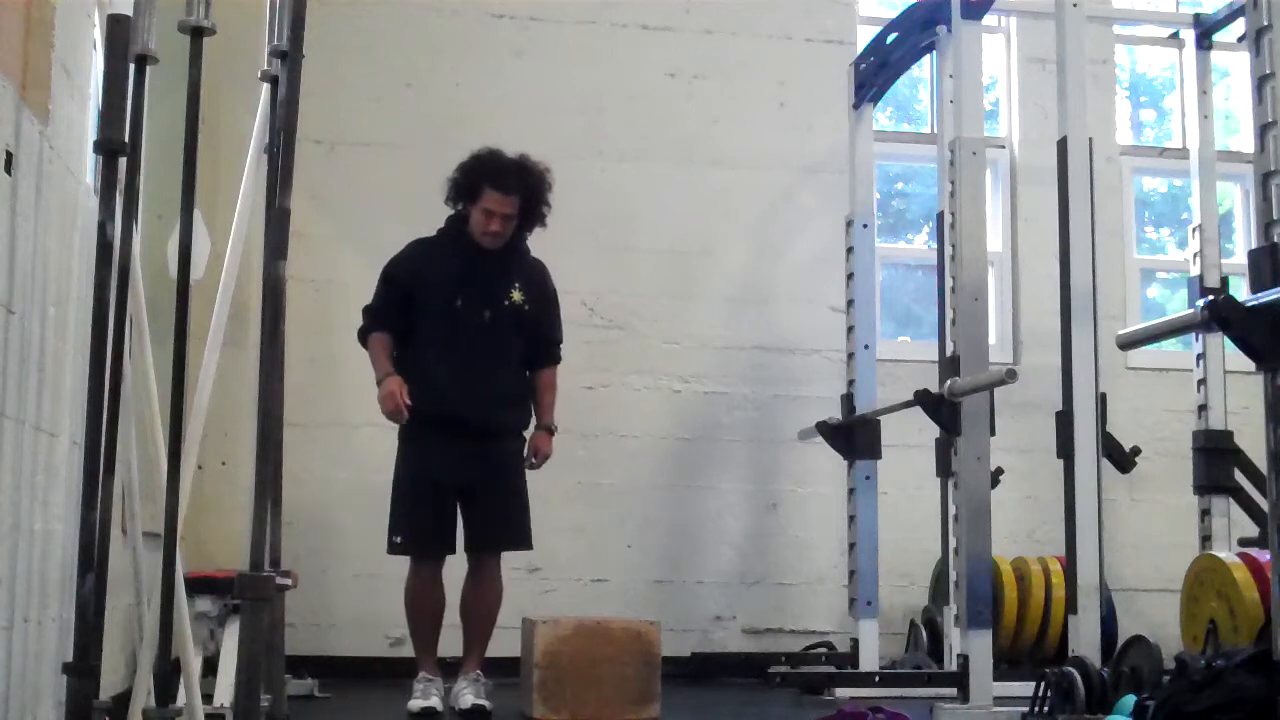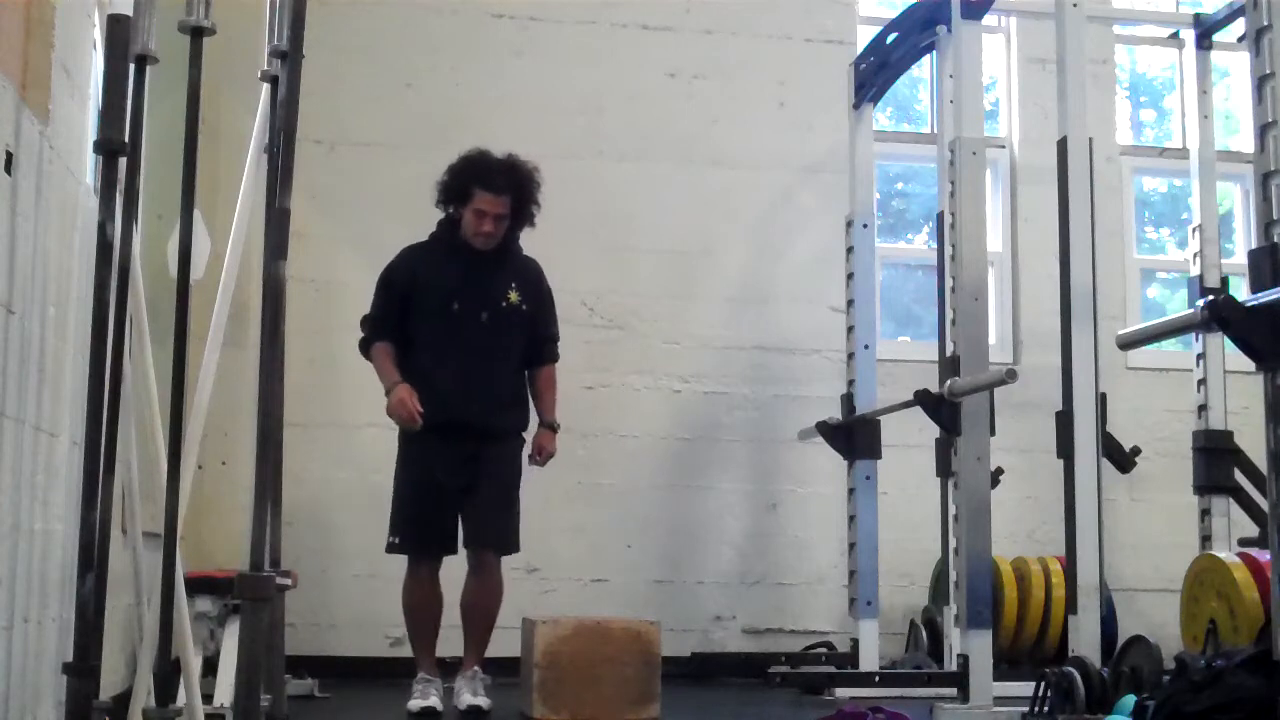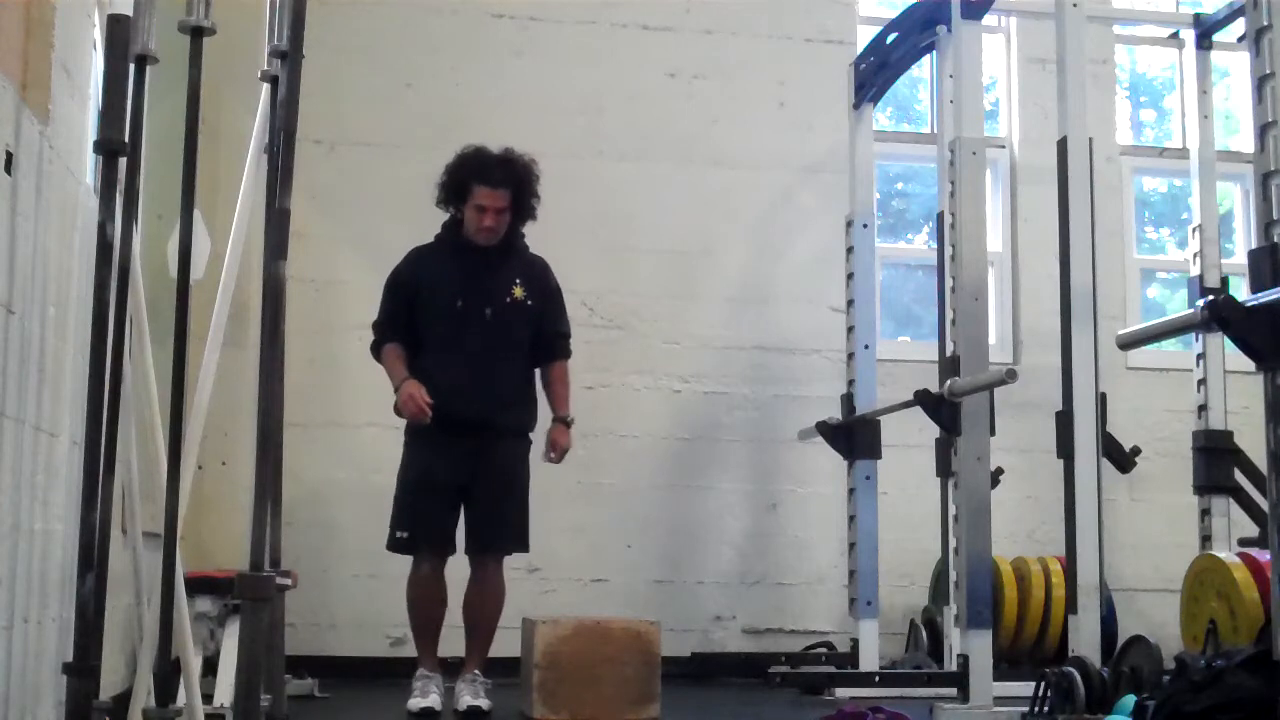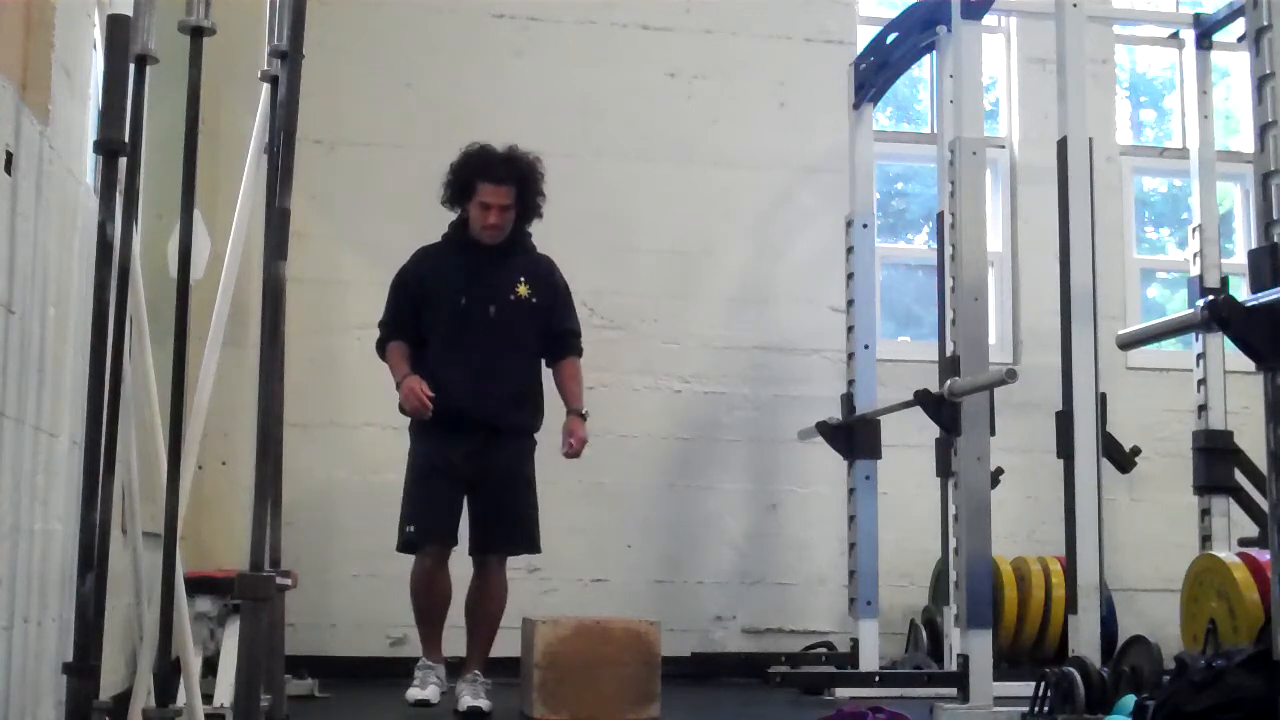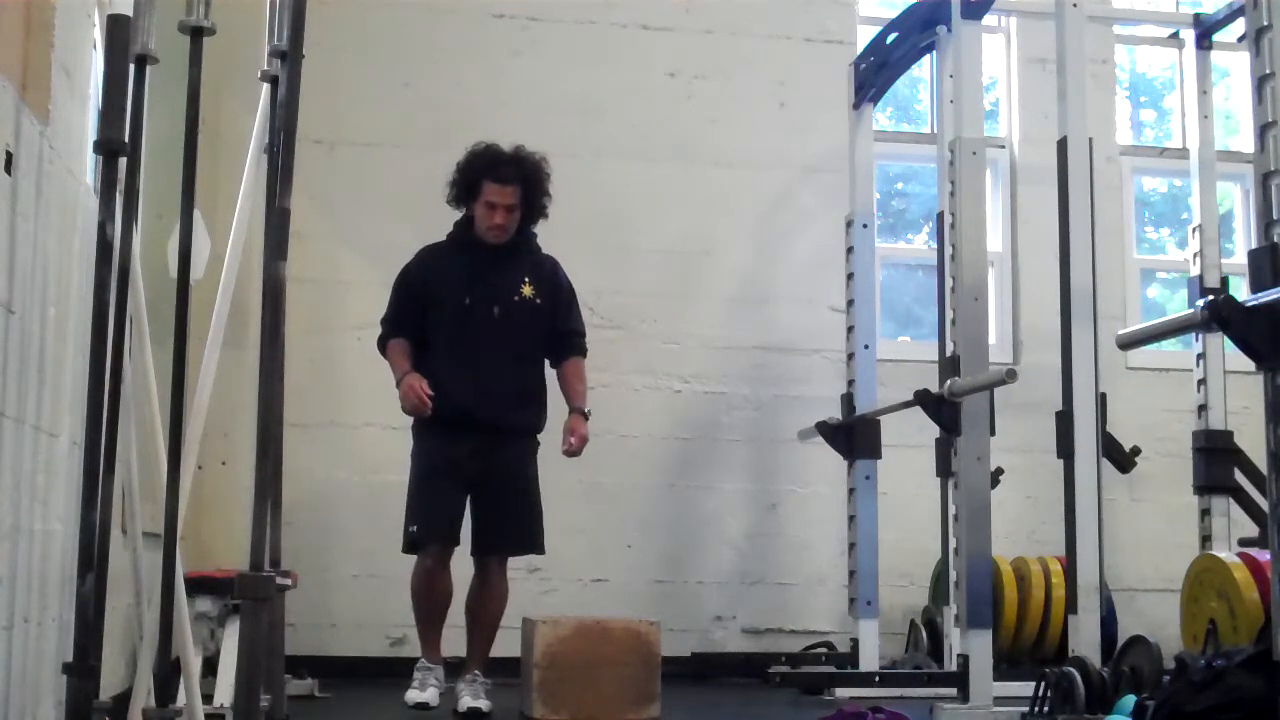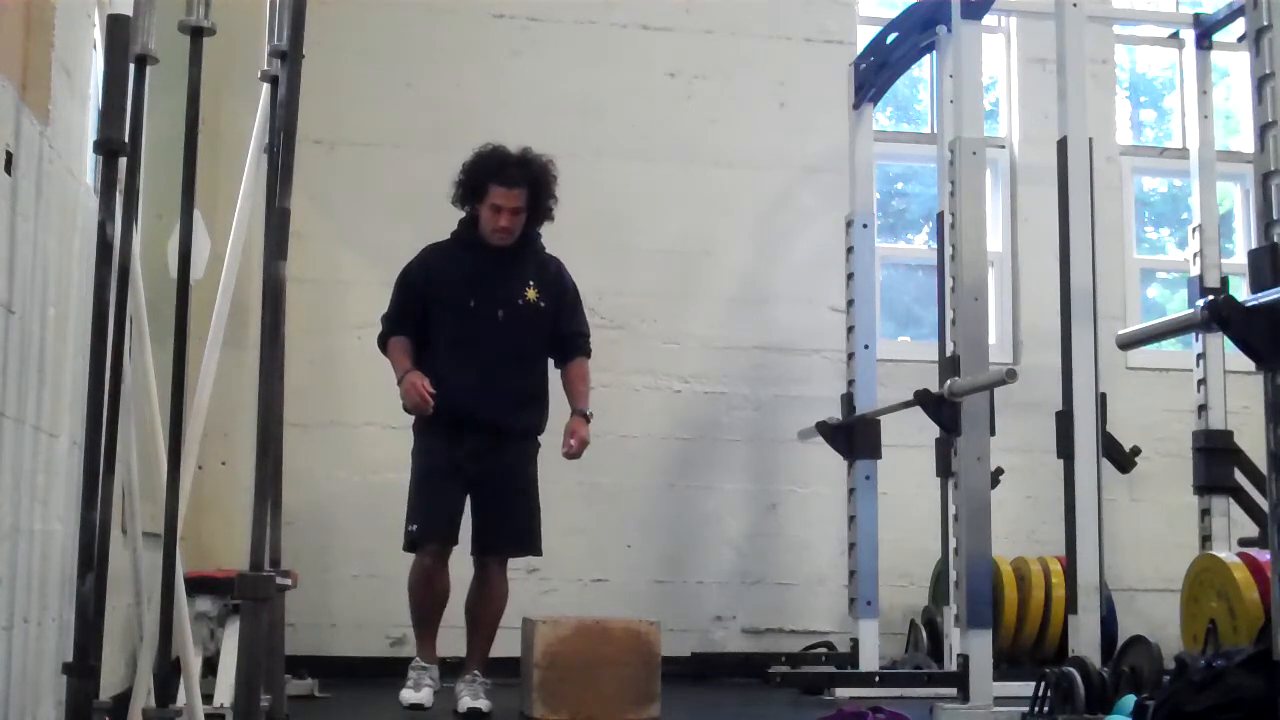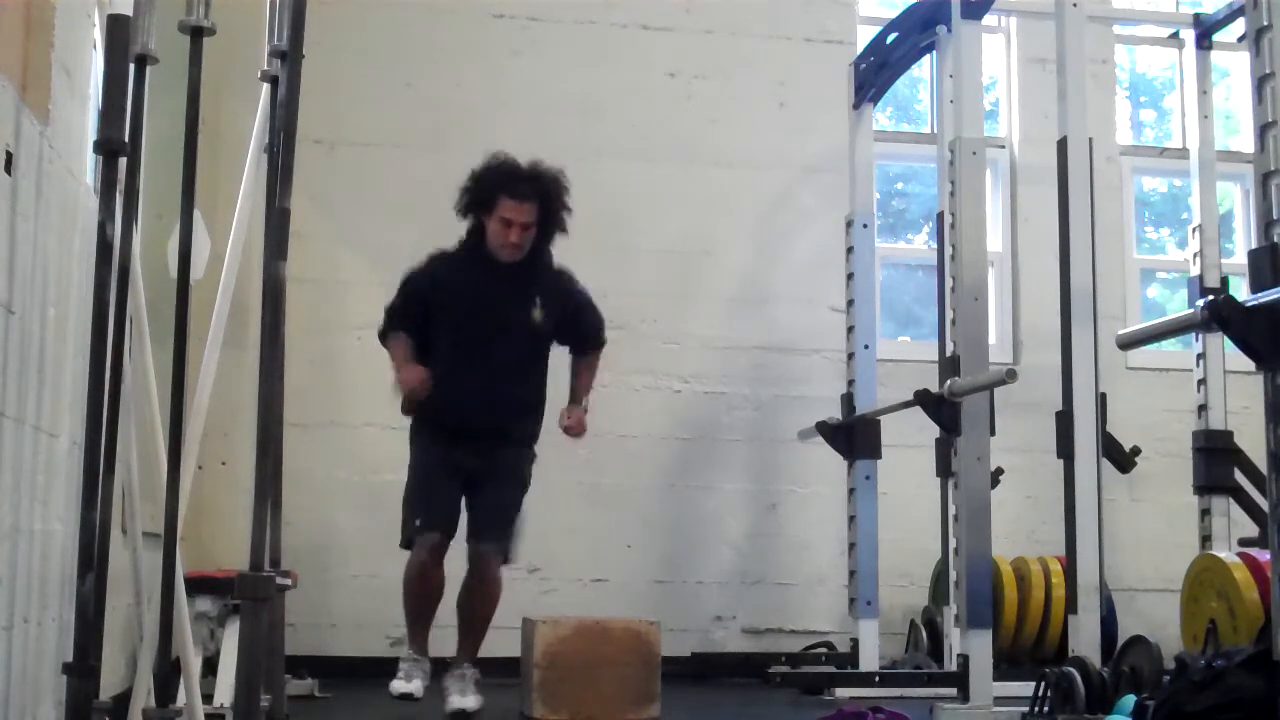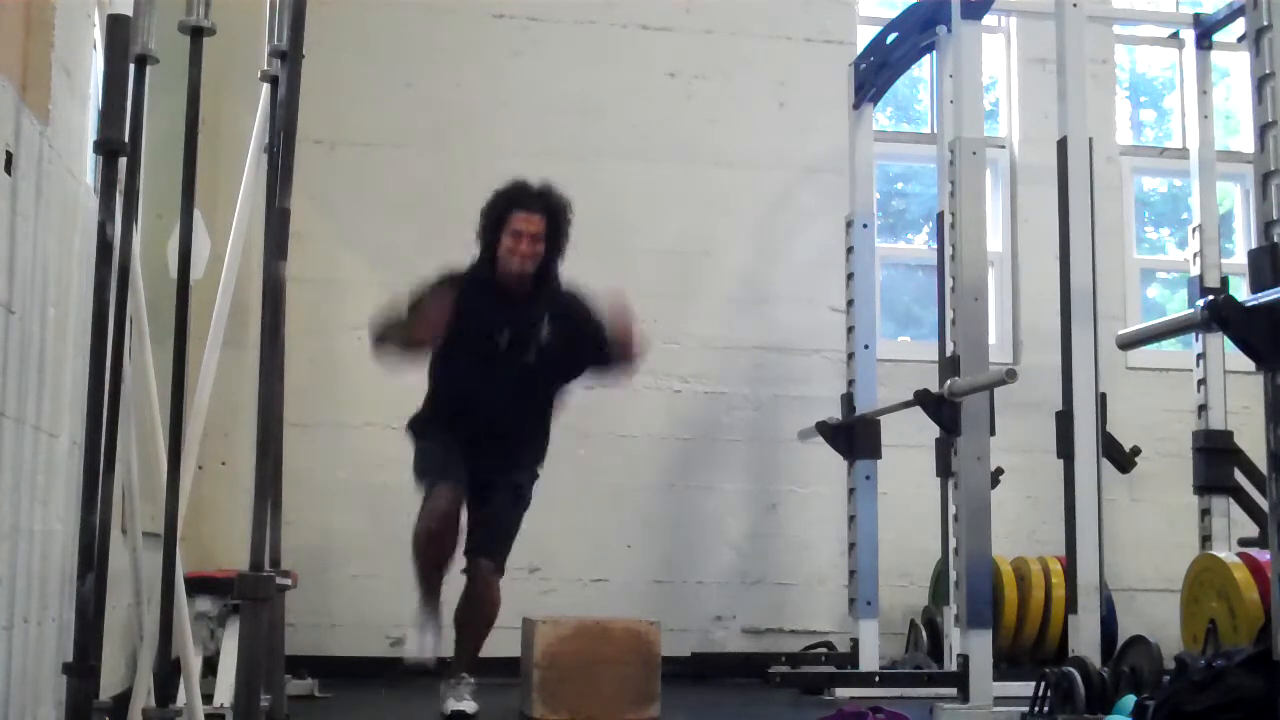
dt=0.2s
person 1, frame 1
left shoulder: (532, 277)
right shoulder: (420, 259)
left elbow: (544, 359)
right elbow: (378, 324)
left wrist: (545, 425)
right wrist: (387, 374)
left hip: (499, 441)
right hip: (428, 435)
left knee: (487, 557)
right knee: (425, 559)
person 1, frame 2
left shoulder: (526, 276)
right shoulder: (415, 264)
left elbow: (542, 357)
right elbow: (378, 334)
left wrist: (547, 423)
right wrist: (395, 384)
left hip: (498, 441)
right hip: (428, 438)
left knee: (487, 556)
right knee: (424, 561)
left ankle: (471, 673)
person 1, frame 3
left shoulder: (533, 274)
right shoulder: (421, 266)
left elbow: (553, 352)
right elbow: (388, 336)
left wrist: (561, 418)
right wrist: (403, 381)
left hip: (503, 440)
right hip: (433, 437)
left knee: (488, 560)
right knee: (427, 556)
right ankle: (428, 673)
person 1, frame 4
left shoulder: (539, 273)
right shoulder: (428, 265)
left elbow: (564, 348)
right elbow: (394, 333)
left wrist: (575, 411)
right wrist: (405, 376)
left hip: (508, 440)
right hip: (438, 435)
left knee: (491, 559)
right knee: (430, 550)
right ankle: (431, 662)
person 1, frame 5
left shoulder: (545, 273)
right shoulder: (432, 264)
left elbow: (568, 348)
right elbow: (395, 330)
left wrist: (578, 410)
right wrist: (405, 374)
left hip: (512, 440)
right hip: (441, 435)
left knee: (493, 560)
right knee: (432, 551)
right ankle: (429, 664)
person 1, frame 6
left shoulder: (549, 275)
right shoulder: (435, 263)
left elbow: (573, 350)
right elbow: (396, 328)
left wrist: (579, 412)
right wrist: (407, 373)
left hip: (512, 441)
right hip: (442, 434)
left knee: (492, 560)
right knee: (431, 549)
right ankle: (424, 663)
person 1, frame 7
left shoulder: (557, 287)
right shoulder: (442, 274)
left elbow: (588, 337)
right elbow: (396, 325)
left wrist: (577, 401)
right wrist: (406, 365)
left hip: (506, 446)
right hip: (440, 437)
left knee: (487, 554)
right knee: (428, 542)
left ankle: (463, 670)
right ankle: (415, 653)
person 1, frame 8
left shoulder: (564, 310)
right shoulder: (455, 292)
left elbow: (613, 359)
right elbow: (388, 340)
left wrist: (623, 341)
right wrist: (416, 331)
left hip: (512, 456)
right hip: (447, 439)
left knee: (486, 569)
right knee: (438, 507)
right ankle: (428, 613)
